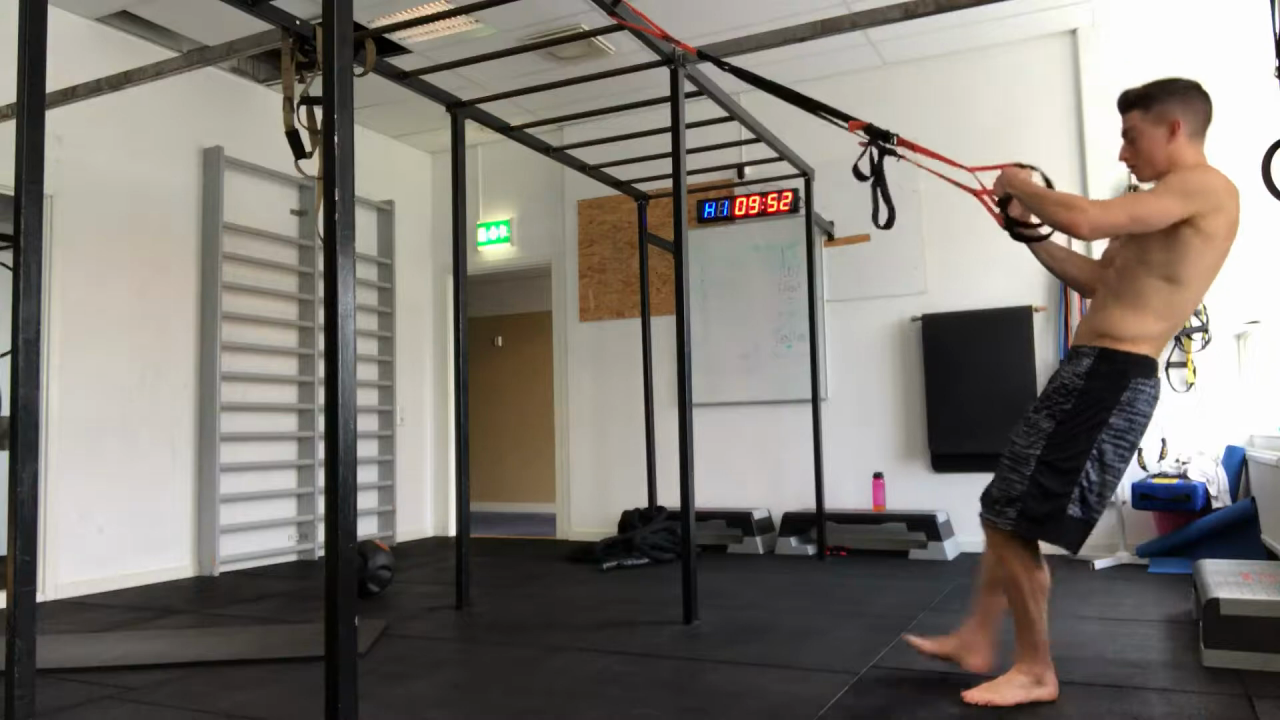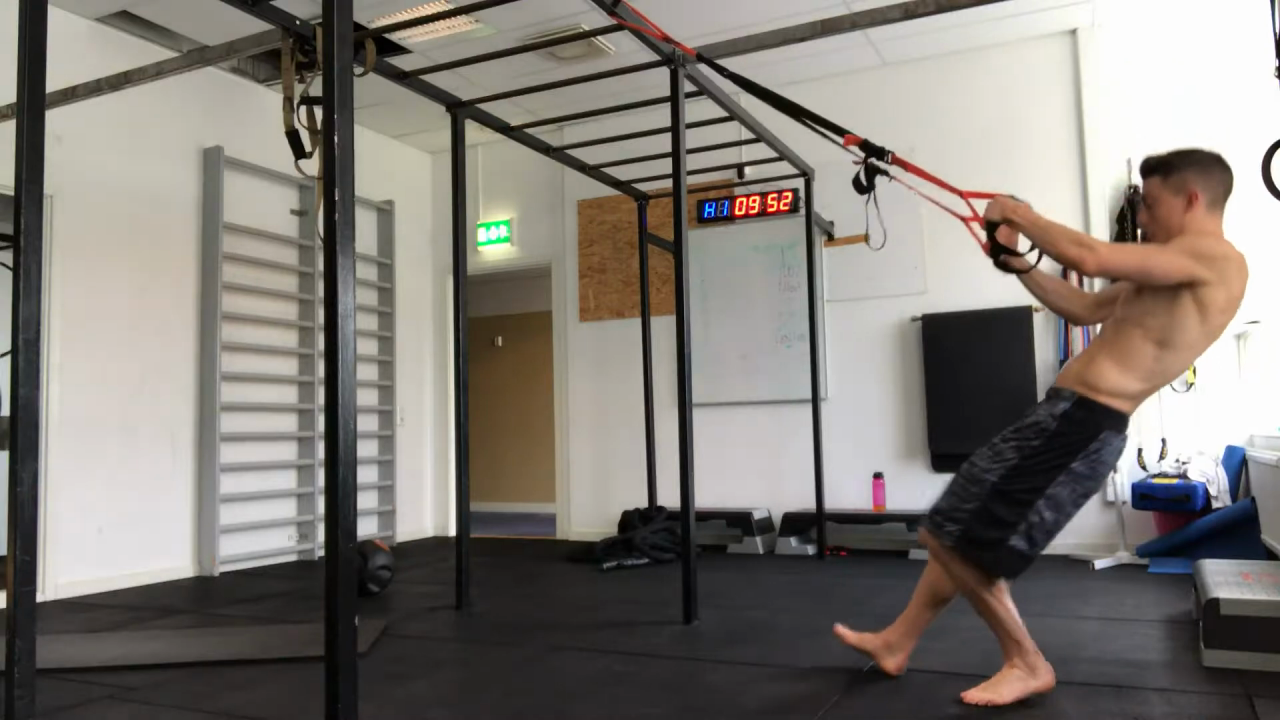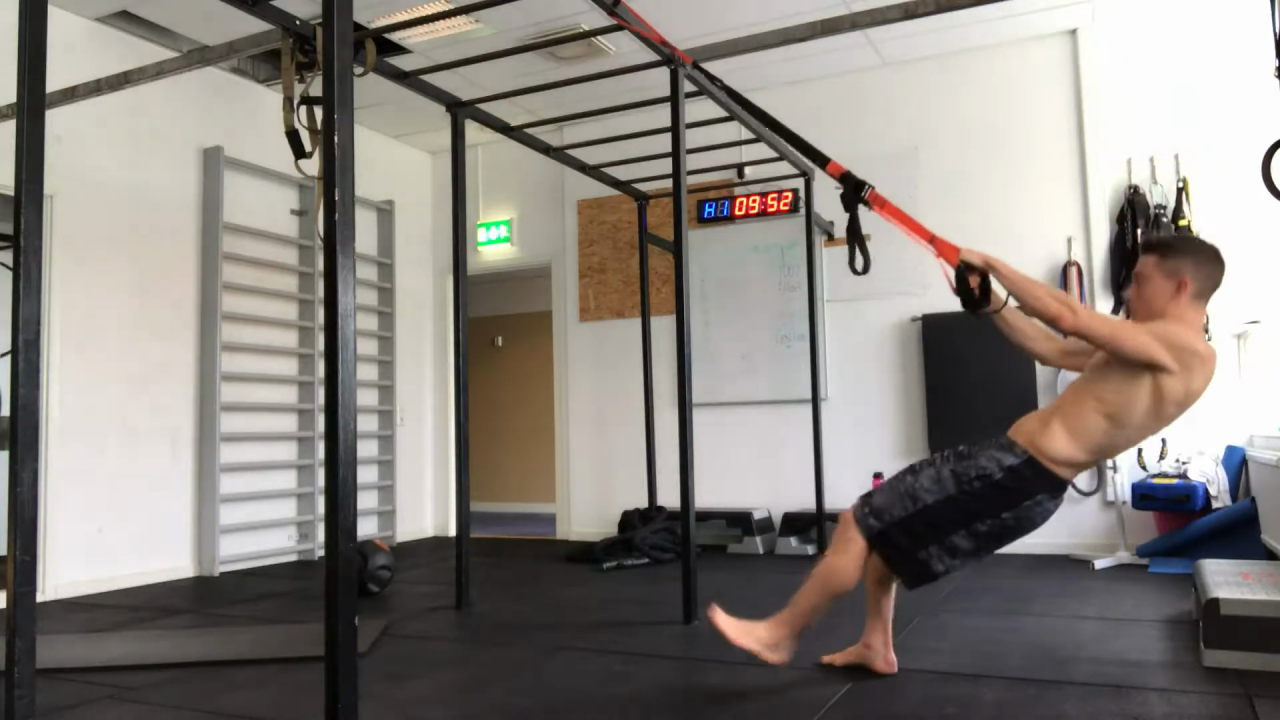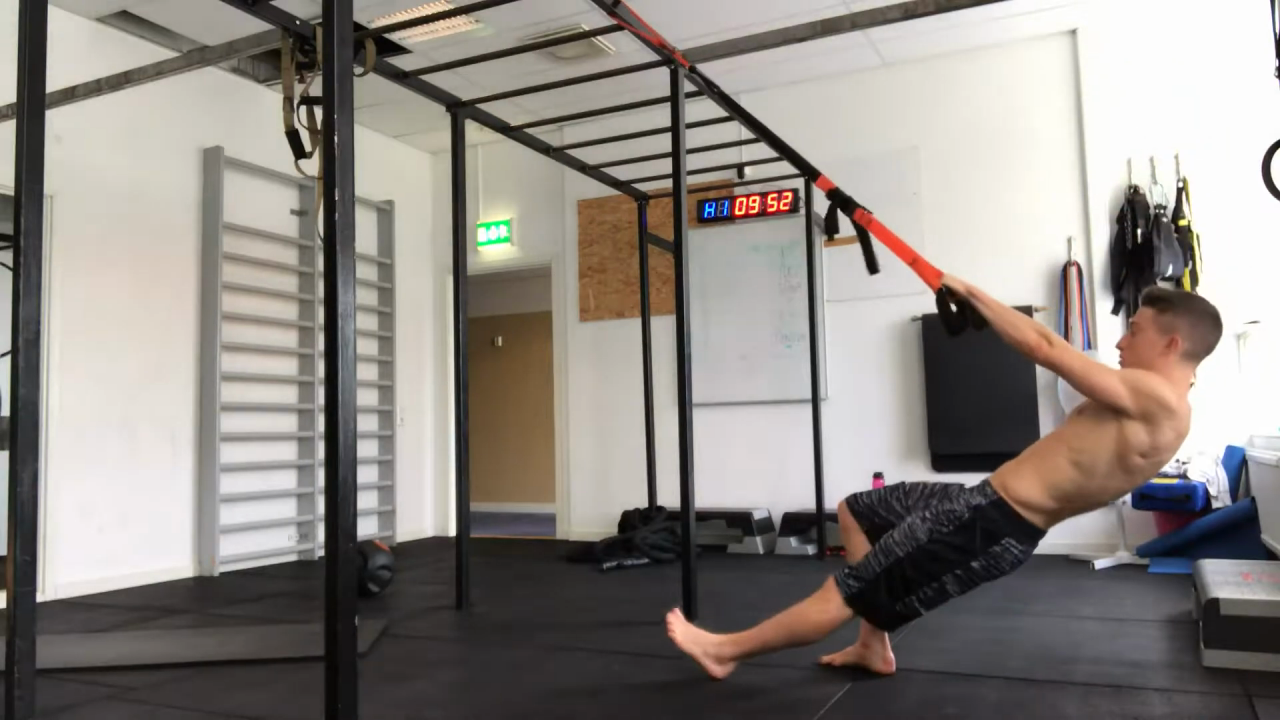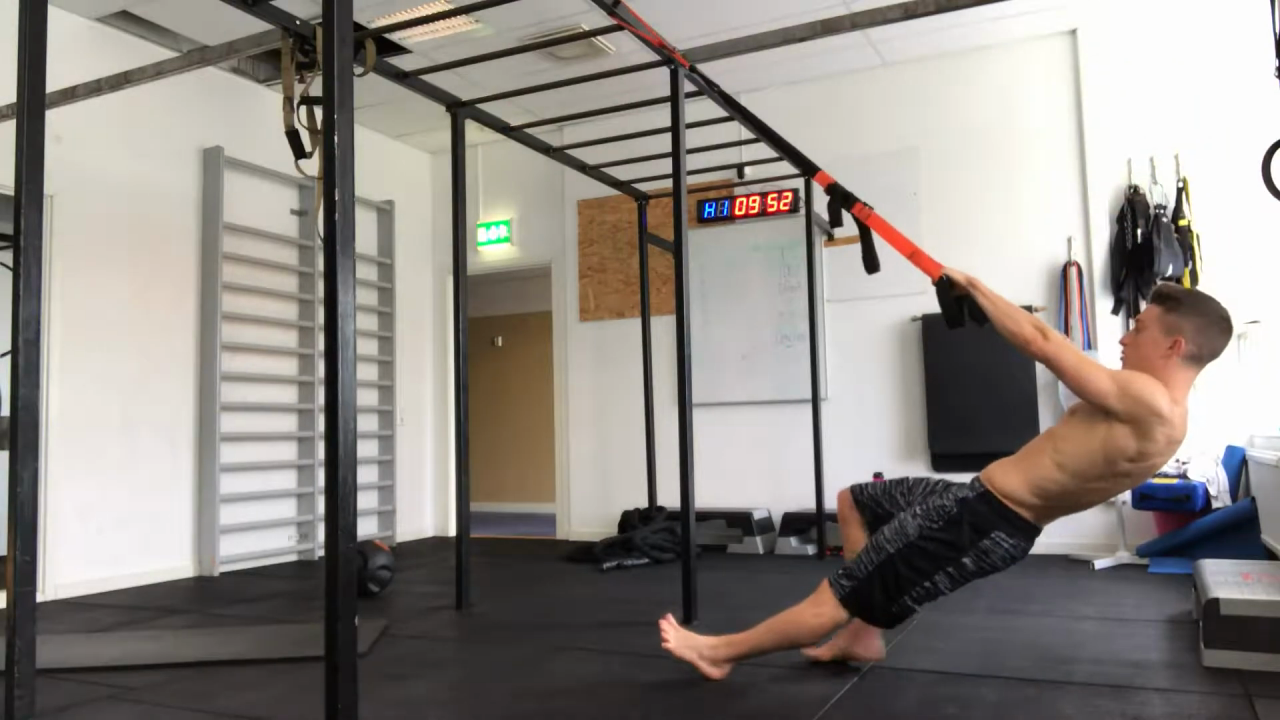
dt=0.4s
person 1, frame 1
left shoulder: (1203, 186)
right shoulder: (1171, 208)
left elbow: (1086, 220)
right elbow: (1093, 278)
left wrist: (1022, 187)
right wrist: (1028, 230)
left hip: (1109, 375)
right hip: (1097, 373)
left knee: (1012, 519)
right knee: (1006, 510)
left ankle: (1035, 672)
right ankle: (974, 640)
person 1, frame 2
left shoulder: (1216, 258)
right shoulder: (1181, 271)
left elbow: (1088, 257)
right elbow: (1082, 306)
left wrist: (1018, 214)
right wrist: (1017, 259)
left hip: (1079, 425)
right hip: (1072, 417)
left knee: (958, 538)
right knee: (950, 527)
left ankle: (1025, 664)
right ankle: (894, 643)
person 1, frame 3
left shoulder: (1187, 349)
right shoulder: (1155, 350)
left elbow: (1066, 317)
right elbow: (1050, 347)
left wrist: (992, 264)
right wrist: (989, 300)
left hip: (1020, 479)
right hip: (1012, 459)
left knee: (857, 530)
right knee: (875, 512)
left ankle: (780, 636)
right ankle: (876, 643)
person 1, frame 4
left shoulder: (1158, 400)
right shoulder: (1145, 404)
left elbow: (1046, 349)
right elbow: (1054, 356)
left wrist: (972, 292)
right wrist: (978, 309)
left hip: (991, 526)
right hip: (990, 507)
left knee: (840, 593)
right knee: (854, 511)
left ankle: (726, 651)
right ankle: (874, 646)
person 1, frame 5
left shoulder: (1148, 402)
right shoulder: (1155, 409)
left elbow: (1039, 341)
right elbow: (1050, 346)
left wrist: (970, 283)
right wrist: (976, 297)
left hip: (984, 521)
right hip: (988, 508)
left knee: (834, 597)
right knee: (853, 501)
left ankle: (720, 652)
right ankle: (862, 636)
